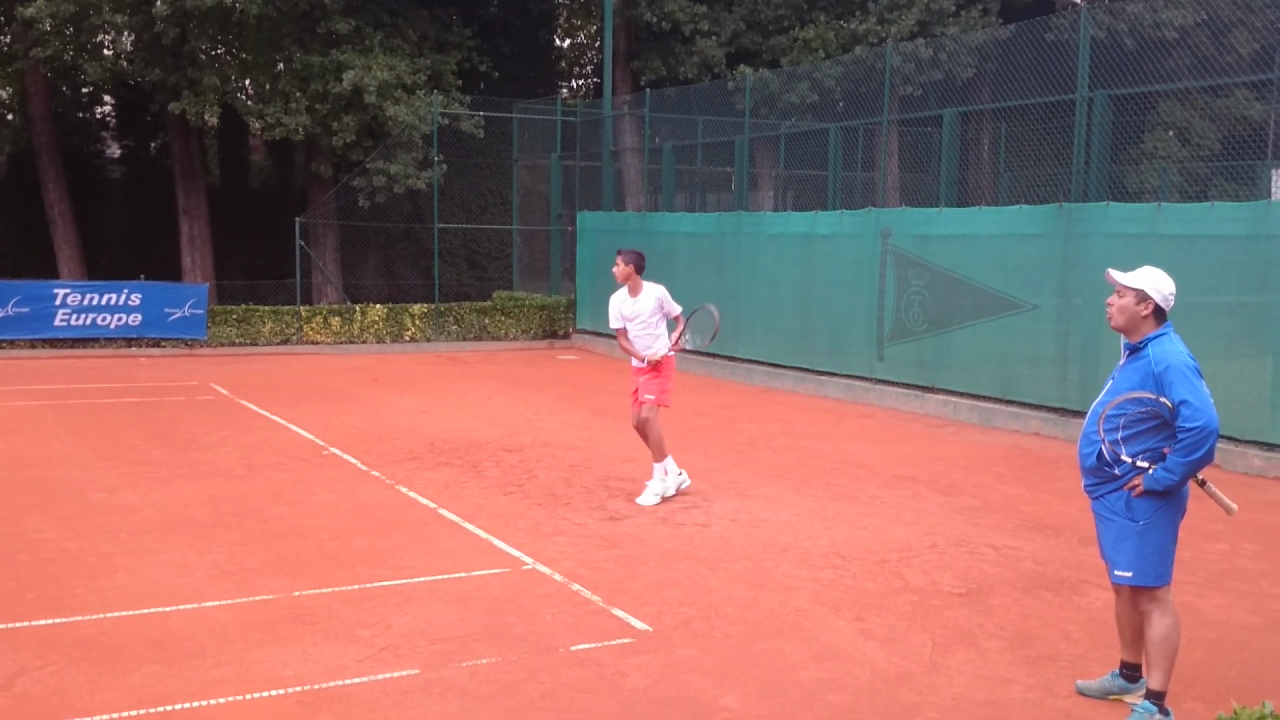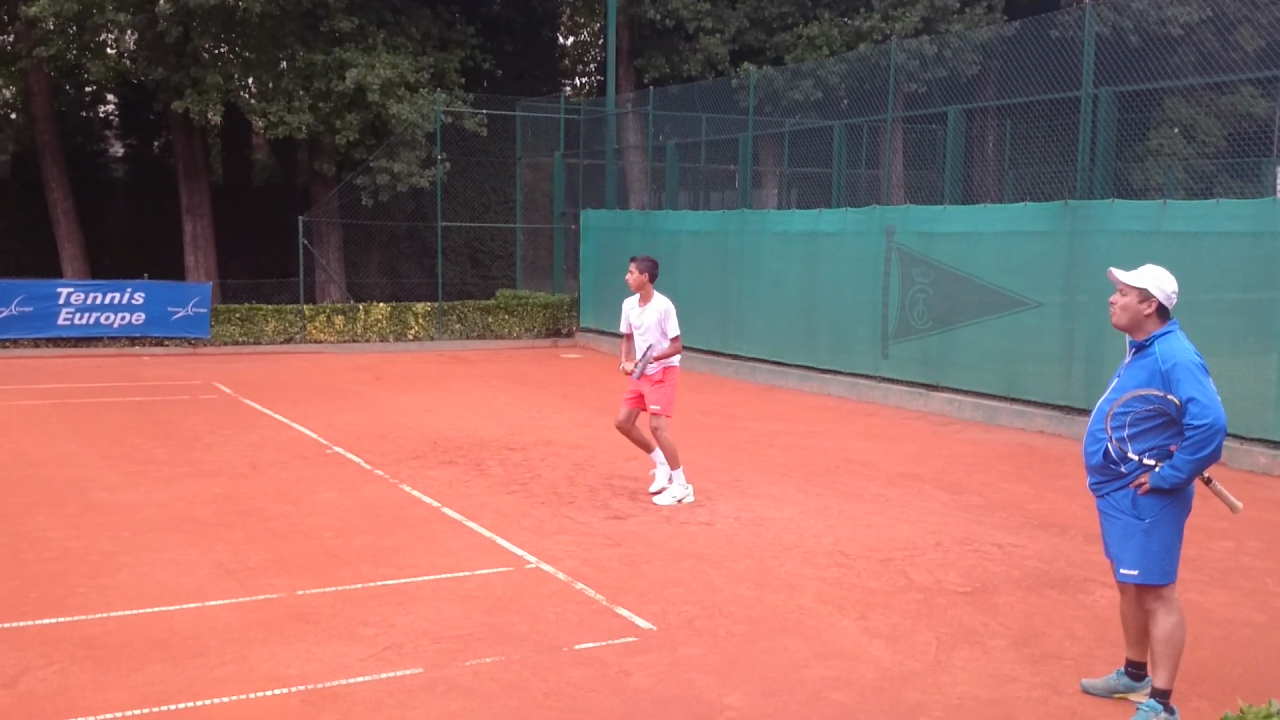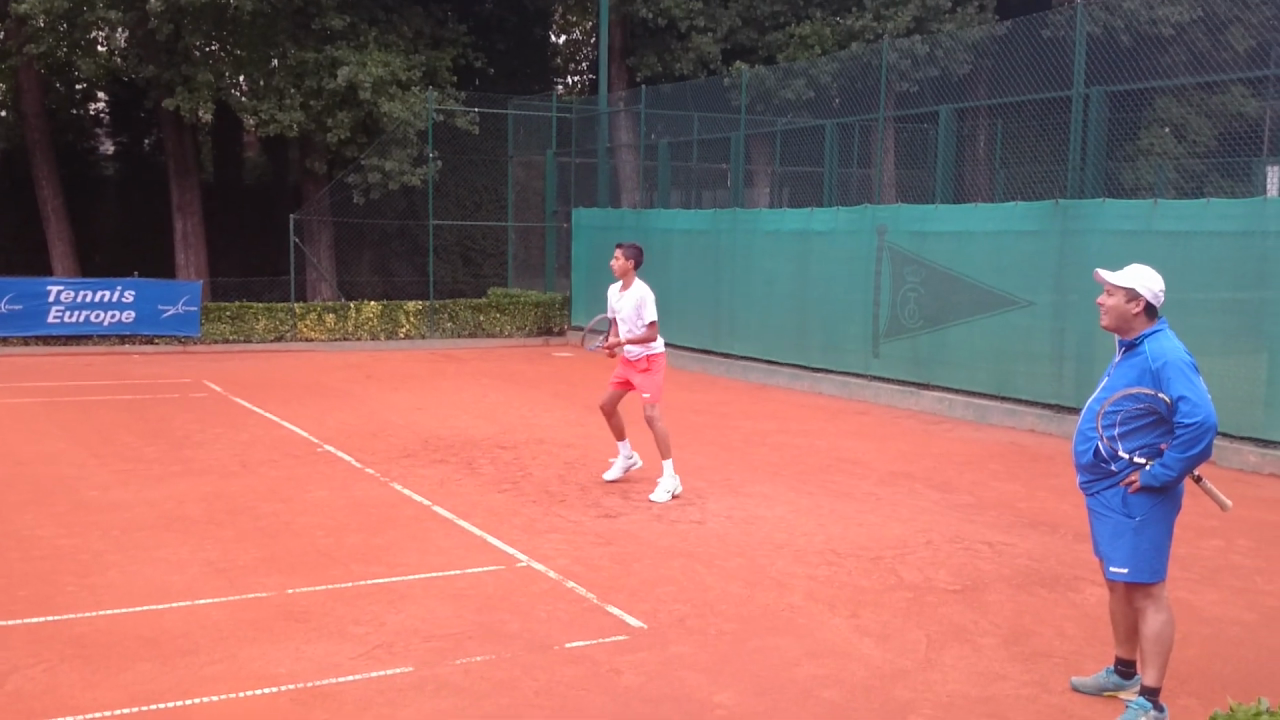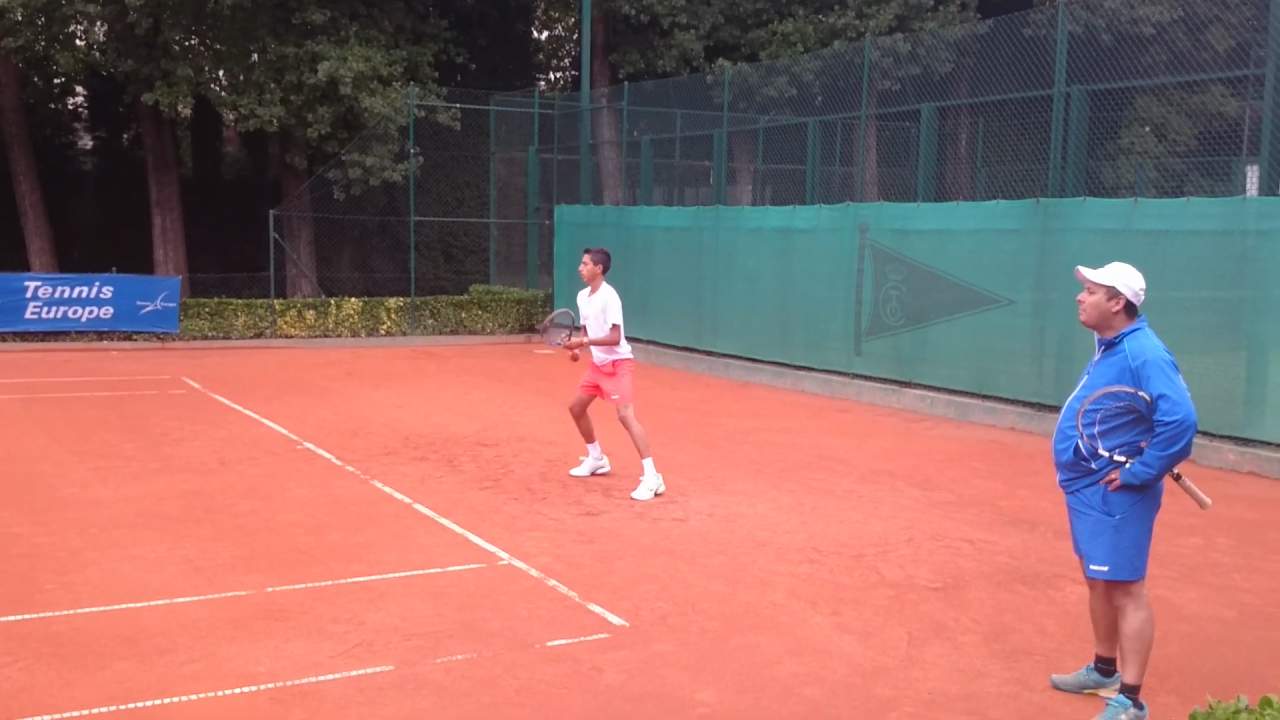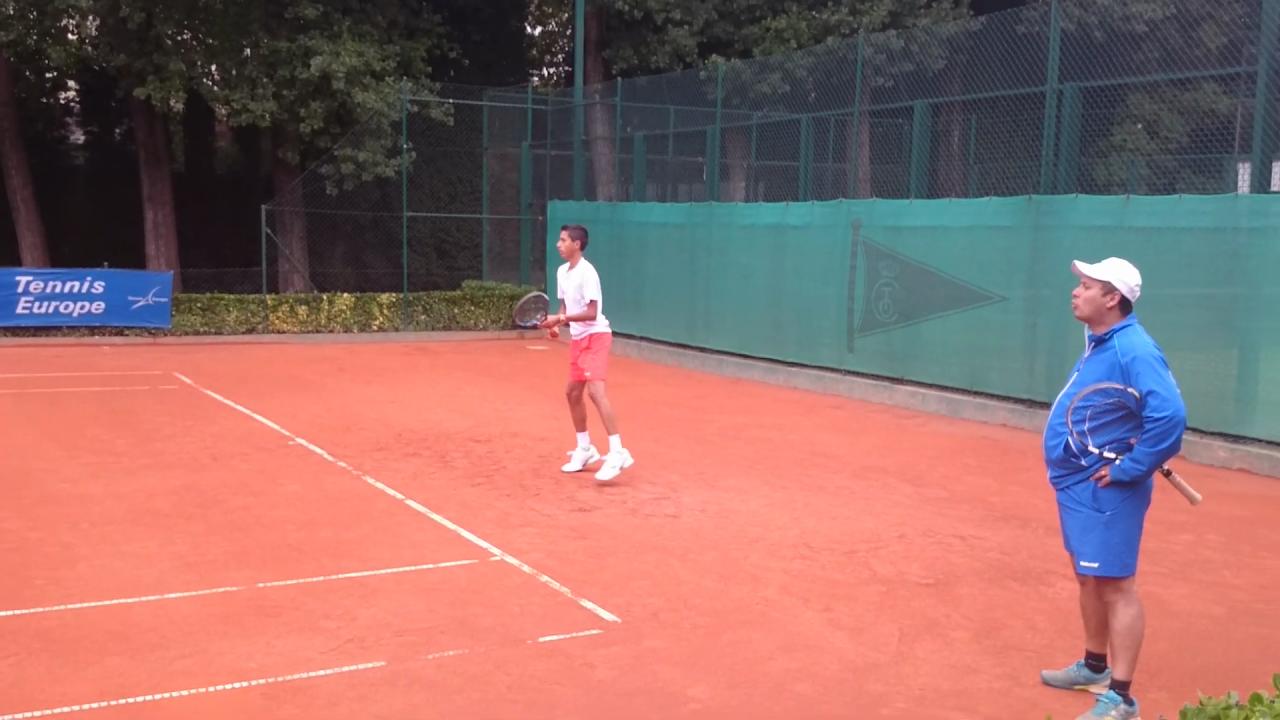
dt=0.2s
person 1, frame 1
left shoulder: (1167, 359)
right shoulder: (1136, 353)
left elbow: (1202, 426)
left wrist: (1161, 478)
left hip: (1139, 500)
right hip: (1114, 493)
left knee: (1150, 595)
right knee: (1125, 589)
right ankle: (1129, 677)
person 1, frame 2
left shoulder: (1173, 356)
right shoulder: (1140, 351)
left elbow: (1209, 424)
left wrist: (1168, 477)
left hip: (1144, 498)
right hip: (1118, 492)
left knee: (1156, 594)
right knee: (1129, 587)
right ankle: (1135, 675)
person 1, frame 3
left shoulder: (1164, 355)
right shoulder: (1129, 350)
left elbow: (1200, 422)
left wrist: (1158, 475)
left hip: (1134, 497)
right hip: (1108, 490)
left knee: (1145, 593)
right knee: (1119, 586)
right ankle: (1124, 673)
person 1, frame 4
left shoulder: (1143, 353)
right shoulder: (1108, 348)
left elbow: (1179, 419)
left wrist: (1138, 473)
left hip: (1113, 495)
right hip: (1087, 488)
left knee: (1125, 590)
right knee: (1099, 583)
right ankle: (1104, 671)
person 1, frame 5
left shoulder: (1133, 350)
right shoulder: (1099, 344)
left elbow: (1169, 416)
left wrist: (1128, 469)
left hip: (1103, 491)
right hip: (1078, 484)
left knee: (1114, 586)
right knee: (1089, 579)
right ankle: (1094, 666)
person 2, frame 1
left shoulder: (658, 292)
right shoulder: (617, 300)
left elbow: (680, 320)
right elbow: (622, 339)
left wrist: (673, 340)
right wrist: (643, 356)
left hip: (661, 364)
right hip: (639, 366)
left knee: (647, 417)
right knee: (638, 422)
left ankle: (659, 480)
right ankle: (675, 474)
person 2, frame 2
left shoulder: (664, 306)
right shoulder: (628, 305)
left elbow: (676, 347)
left wrist: (650, 359)
right wrist: (625, 361)
left hip: (664, 372)
right hip: (641, 374)
left knee: (657, 427)
right knee: (622, 422)
left ankle: (680, 485)
right ankle: (663, 464)
person 2, frame 3
left shoulder: (643, 293)
right shoulder: (613, 291)
left elbow: (652, 334)
left wrist: (621, 341)
right wrist: (610, 342)
left hip: (650, 358)
right hip: (628, 358)
left knee: (652, 416)
right knee: (606, 405)
left ankle: (670, 478)
right ankle: (627, 457)
person 2, frame 4
left shoulder: (610, 297)
right shoulder: (582, 296)
left elbow: (615, 338)
left wrist: (584, 342)
right wrist: (576, 345)
left hip: (618, 363)
right hip: (598, 363)
left knee: (626, 416)
right knee: (576, 409)
left ankle: (651, 477)
right ankle: (596, 459)
person 2, frame 5
left shoulder: (587, 272)
right shoulder: (562, 271)
left elbow: (592, 313)
left wrist: (562, 319)
right wrist: (555, 324)
left hip: (595, 337)
right hip: (579, 339)
left knee: (596, 392)
right knee: (573, 394)
left ankle: (617, 452)
right ankle: (585, 450)
